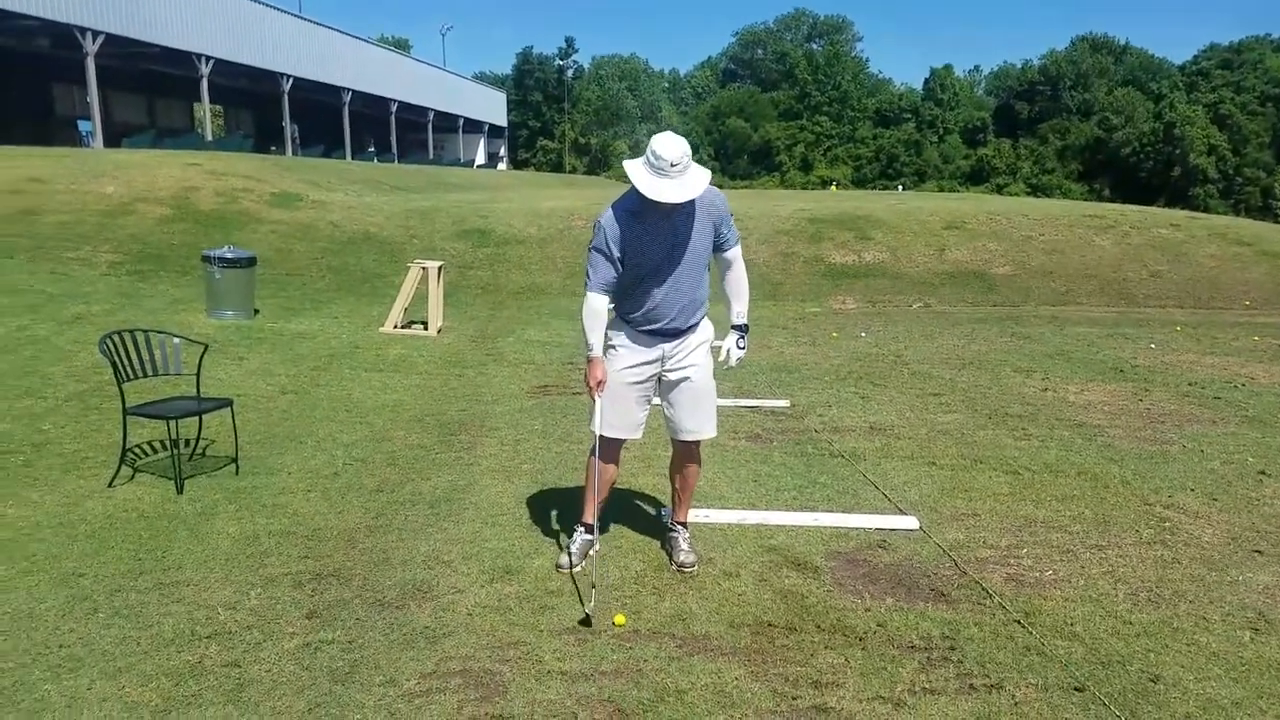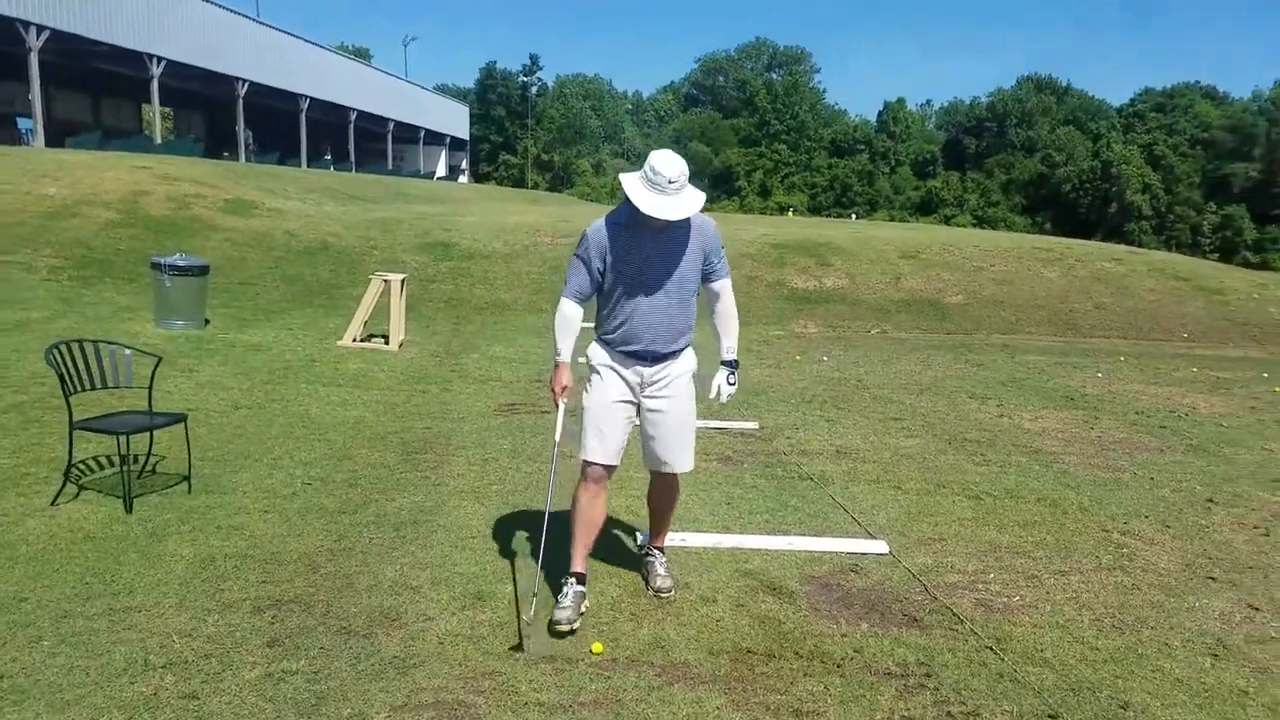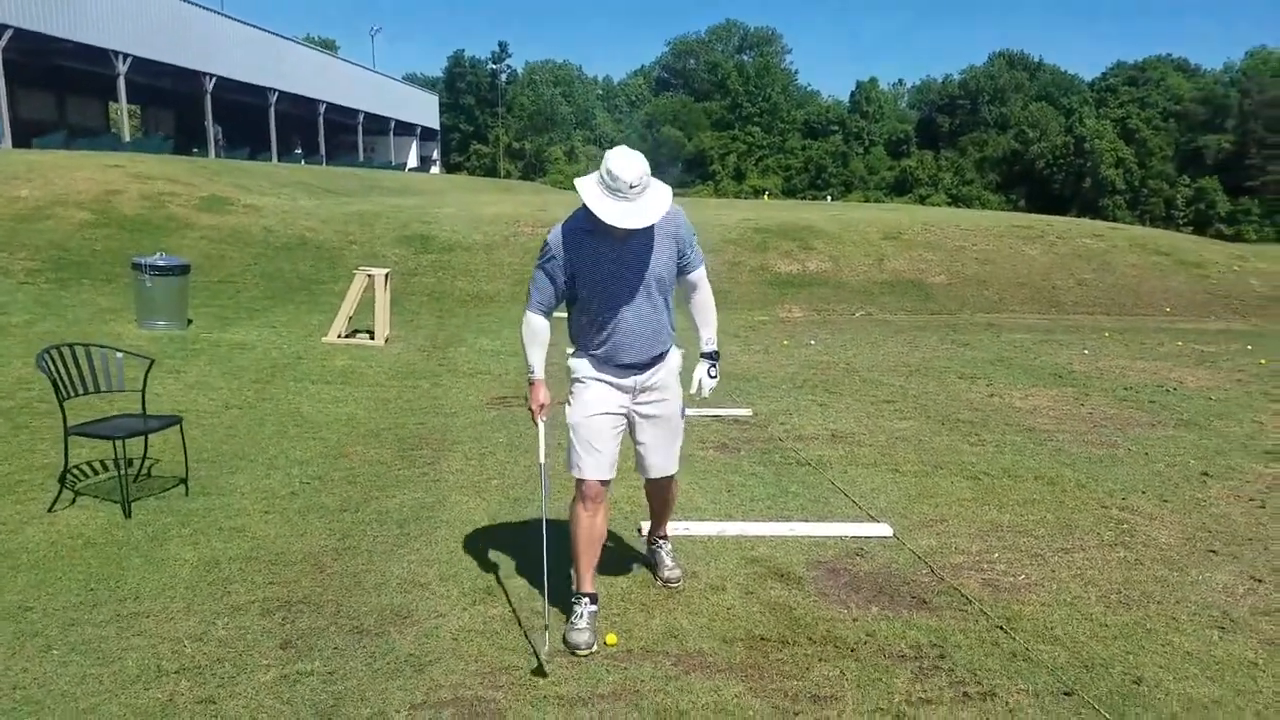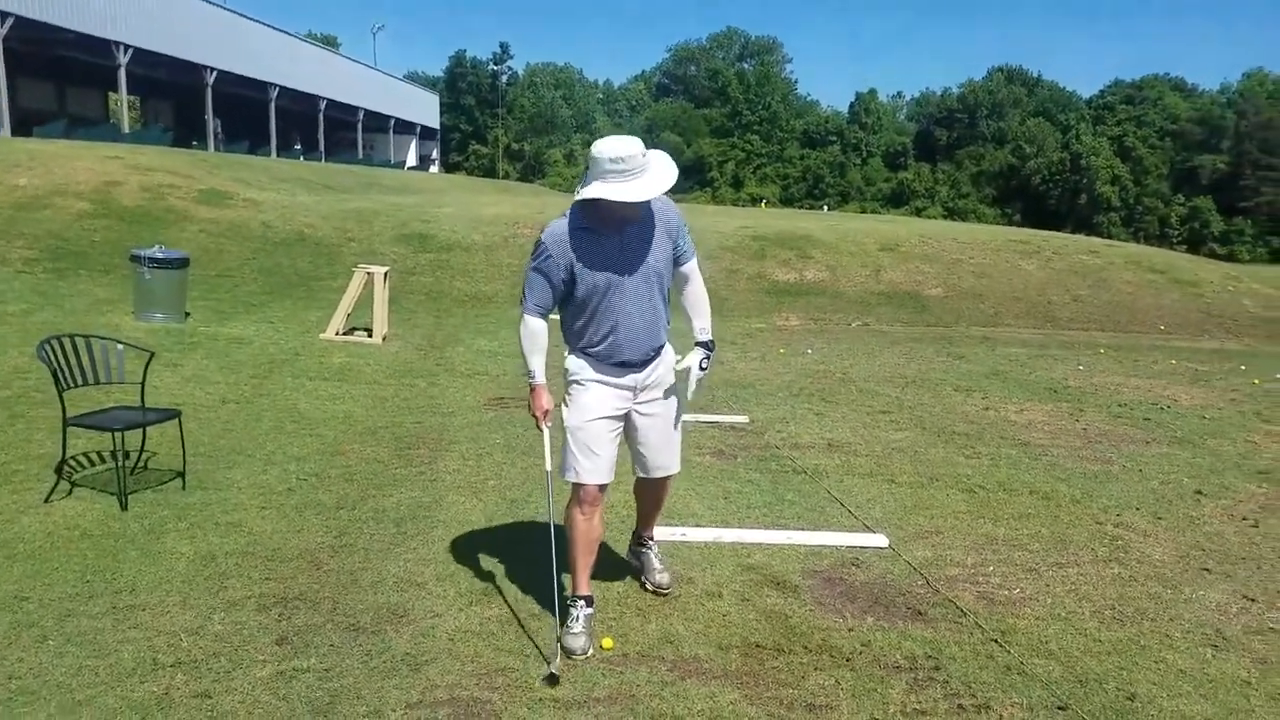
dt=0.4s
person 1, frame 1
left shoulder: (712, 205)
right shoulder: (615, 219)
left elbow: (732, 263)
right elbow: (597, 292)
left wrist: (739, 325)
right wrist: (595, 356)
left hip: (690, 342)
right hip: (630, 344)
left knee: (688, 442)
right knee: (609, 440)
left ankle: (678, 529)
right ankle: (586, 529)
person 1, frame 2
left shoulder: (702, 231)
right shoulder: (603, 232)
left elbow: (721, 295)
right elbow: (572, 300)
left wrist: (729, 359)
right wrist: (562, 362)
left hip: (672, 369)
right hip: (613, 367)
left knee: (666, 471)
right knee: (595, 472)
left ankle: (655, 552)
right ankle: (576, 581)
person 1, frame 3
left shoulder: (673, 223)
right shoulder: (565, 240)
left elbow: (697, 286)
right elbow: (538, 311)
left wrist: (709, 352)
right wrist: (537, 377)
left hip: (660, 372)
right hip: (596, 377)
left knee: (661, 474)
right knee: (591, 488)
left ankle: (657, 541)
right ankle: (585, 600)
person 1, frame 4
left shoulder: (664, 216)
right shoulder: (560, 239)
left elbow: (689, 277)
right elbow: (535, 315)
left wrist: (703, 342)
right wrist: (537, 383)
left hip: (656, 371)
right hip: (594, 378)
left knee: (658, 474)
right knee: (587, 492)
left ankle: (643, 544)
right ankle: (580, 603)
